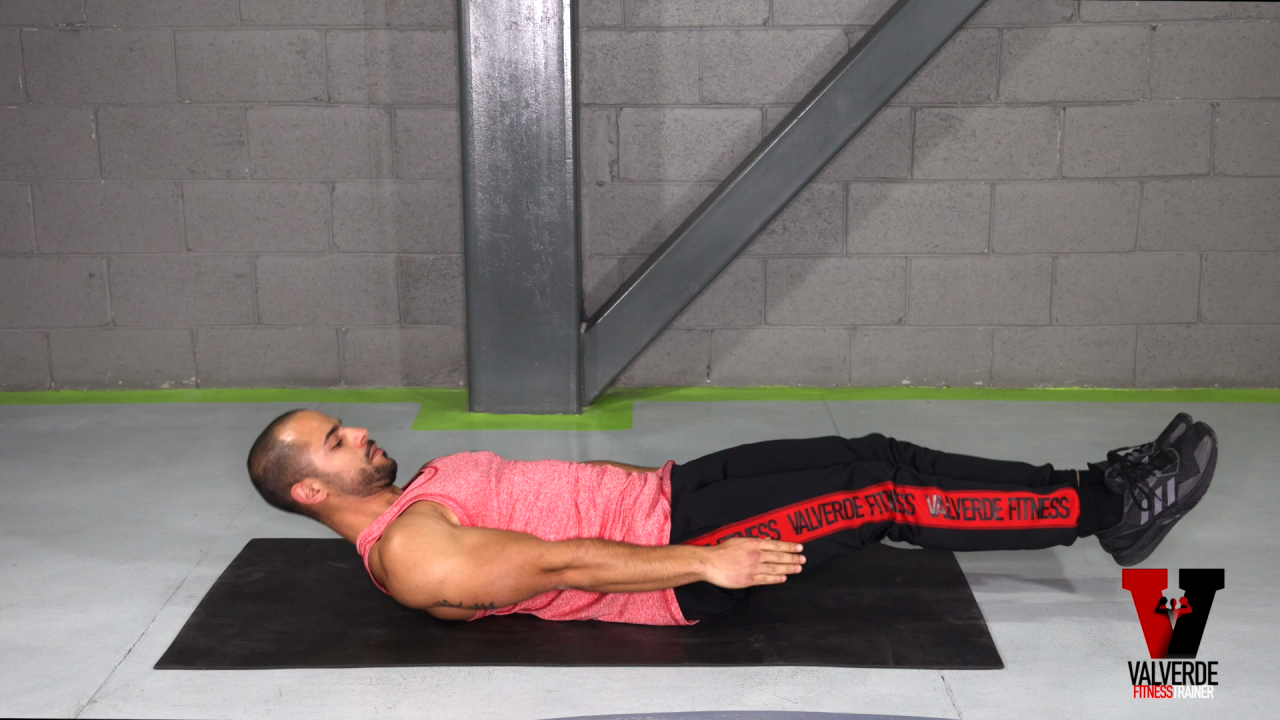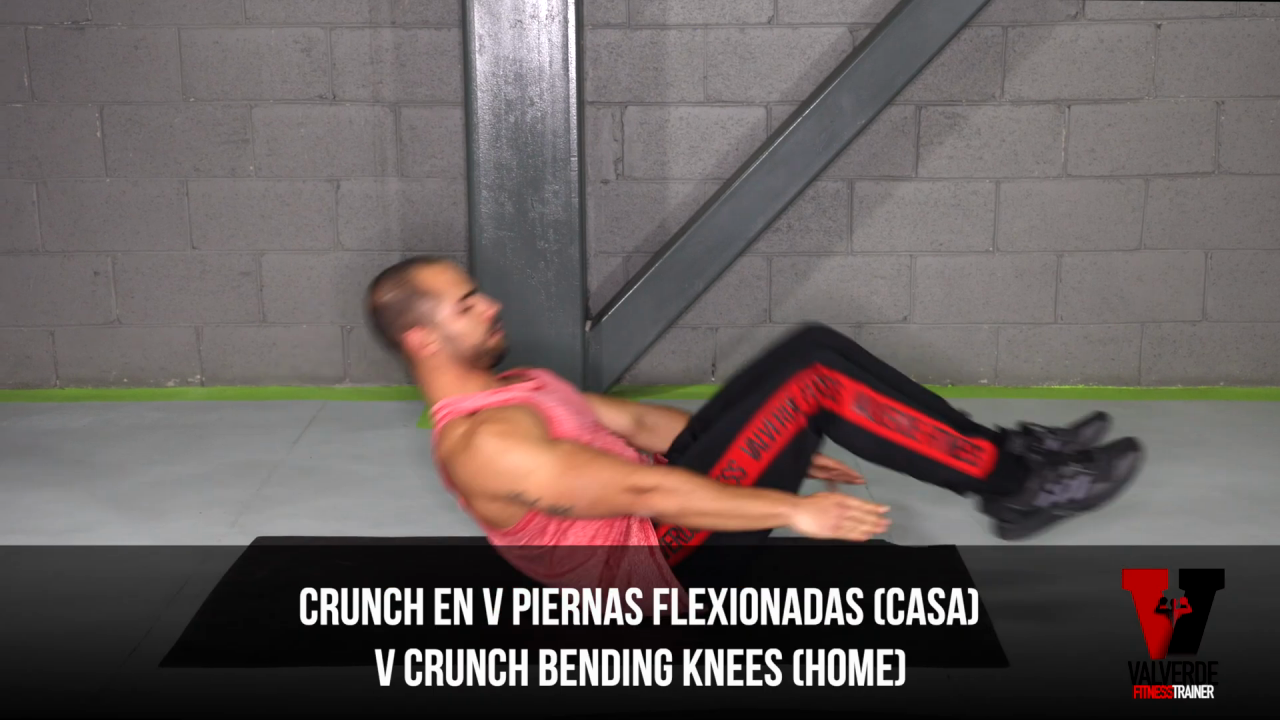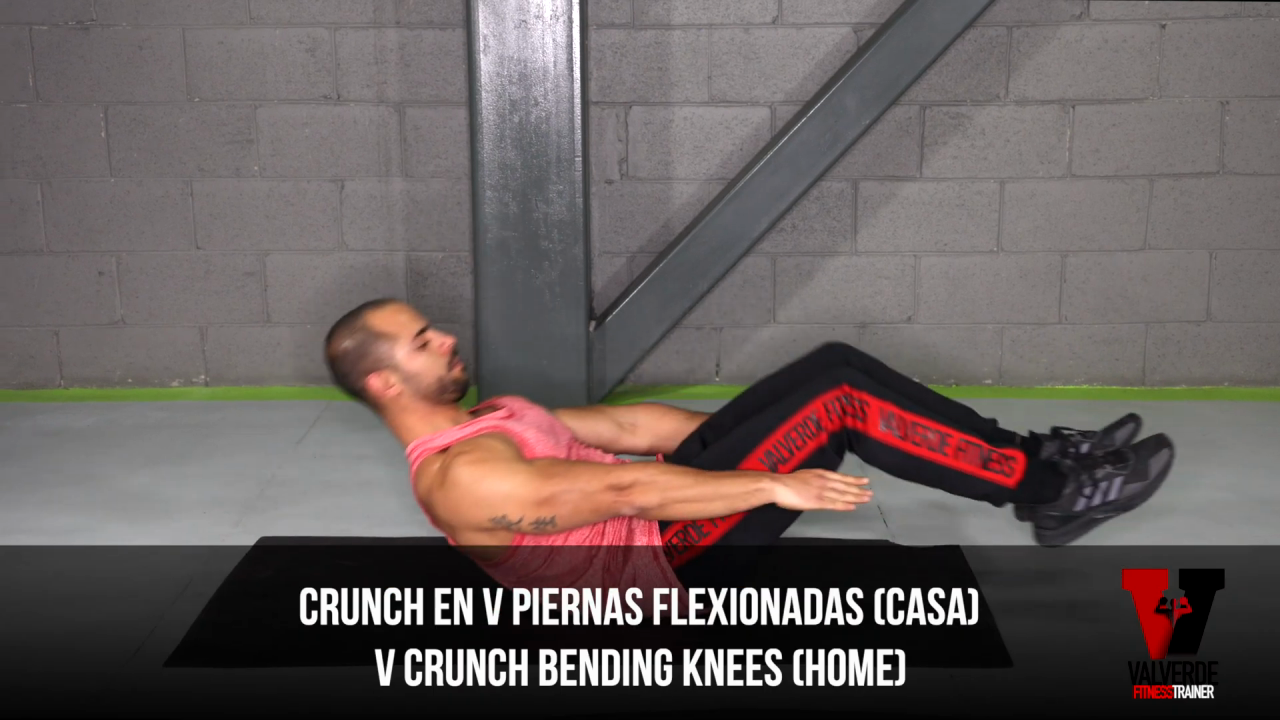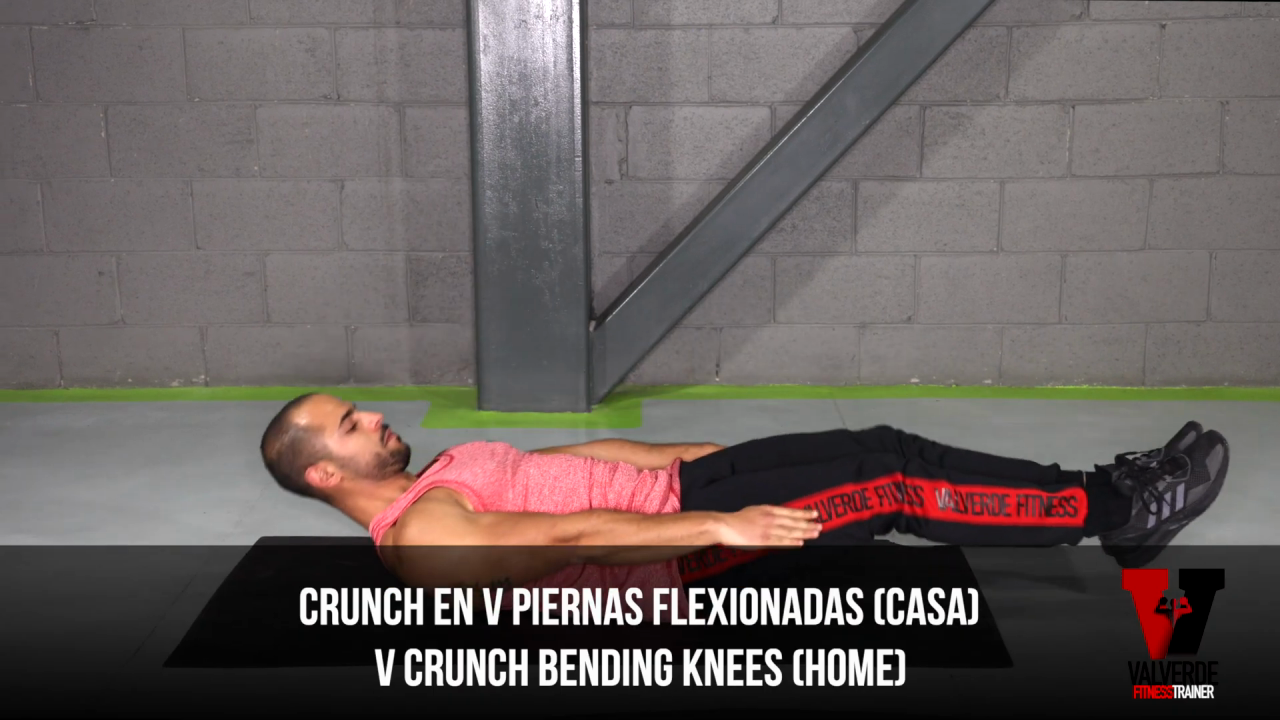
dt=0.7s
person 1, frame 1
left shoulder: (429, 490)
right shoulder: (406, 556)
right elbow: (556, 568)
left wrist: (676, 519)
right wrist: (705, 562)
left hip: (665, 491)
right hip: (672, 562)
left knee: (870, 457)
right knee: (878, 494)
left ankle: (1098, 487)
right ankle: (1108, 512)
person 1, frame 2
left shoulder: (504, 390)
right shoulder: (481, 446)
left elbow: (639, 423)
right elbow: (638, 492)
left wrist: (783, 443)
right wrist: (790, 511)
left hip: (664, 514)
right hip: (665, 563)
left knee: (814, 351)
right knee: (813, 374)
left ankle: (1000, 457)
right ankle: (1011, 484)
person 1, frame 3
left shoulder: (480, 422)
right shoulder: (461, 480)
left elbow: (622, 425)
right elbow: (619, 493)
left wrist: (754, 429)
right wrist: (772, 484)
left hip: (663, 502)
right hip: (666, 553)
left knee: (834, 368)
right knee: (839, 400)
left ankle: (1038, 461)
right ankle: (1051, 490)
person 1, frame 4
left shoulder: (440, 478)
right shoulder: (417, 537)
left elbow: (582, 456)
right elbow: (570, 542)
left wrist: (704, 456)
right wrist: (720, 526)
left hip: (674, 489)
right hip: (673, 554)
left knee: (879, 448)
right knee: (889, 490)
left ankle: (1104, 494)
right ankle: (1117, 513)
